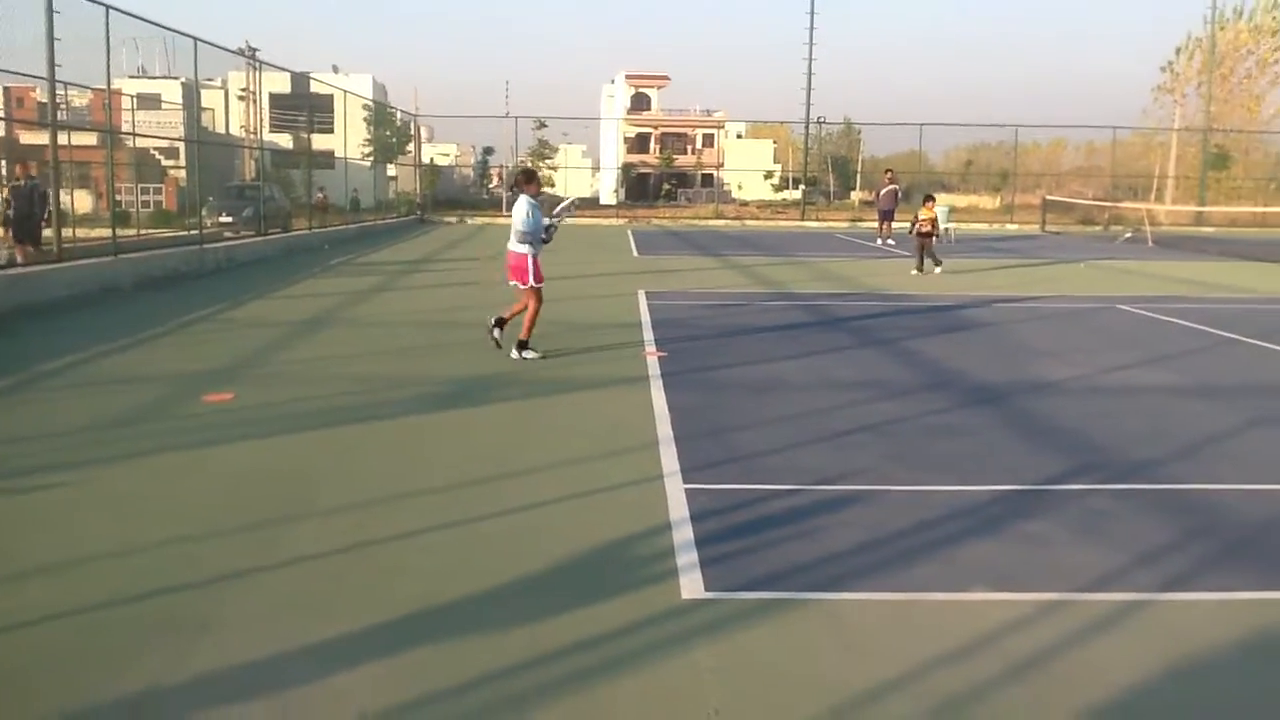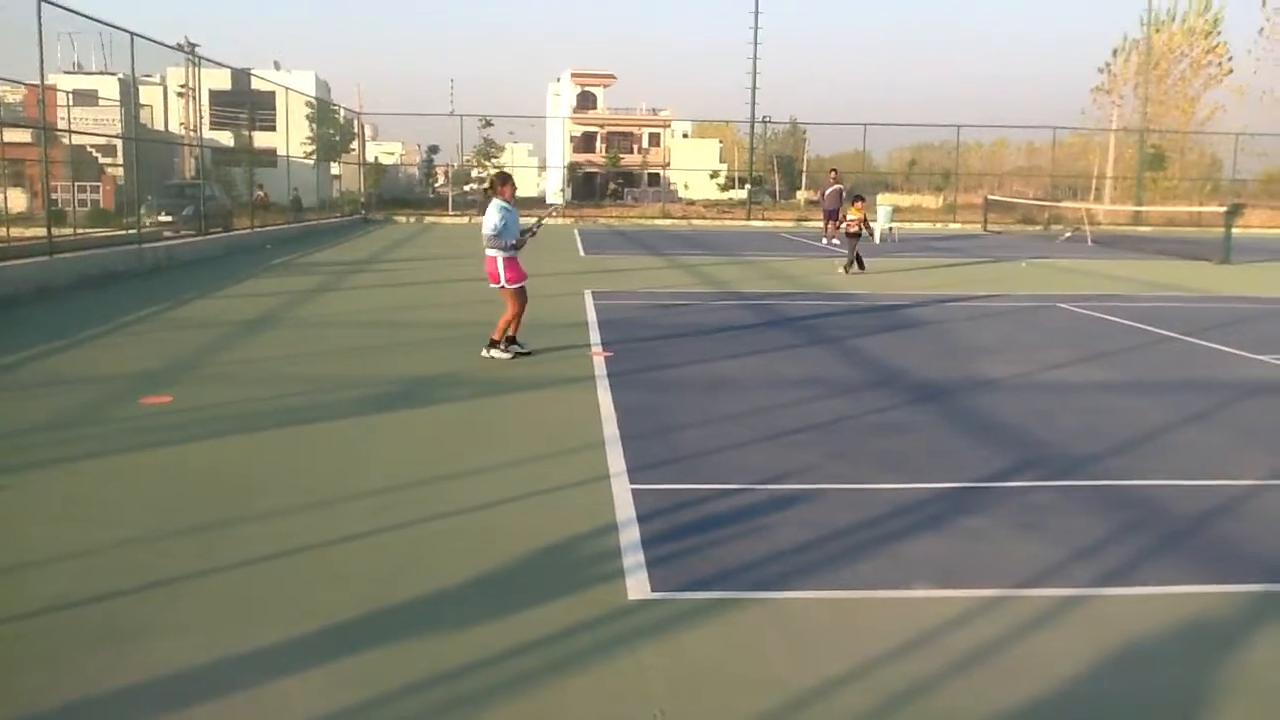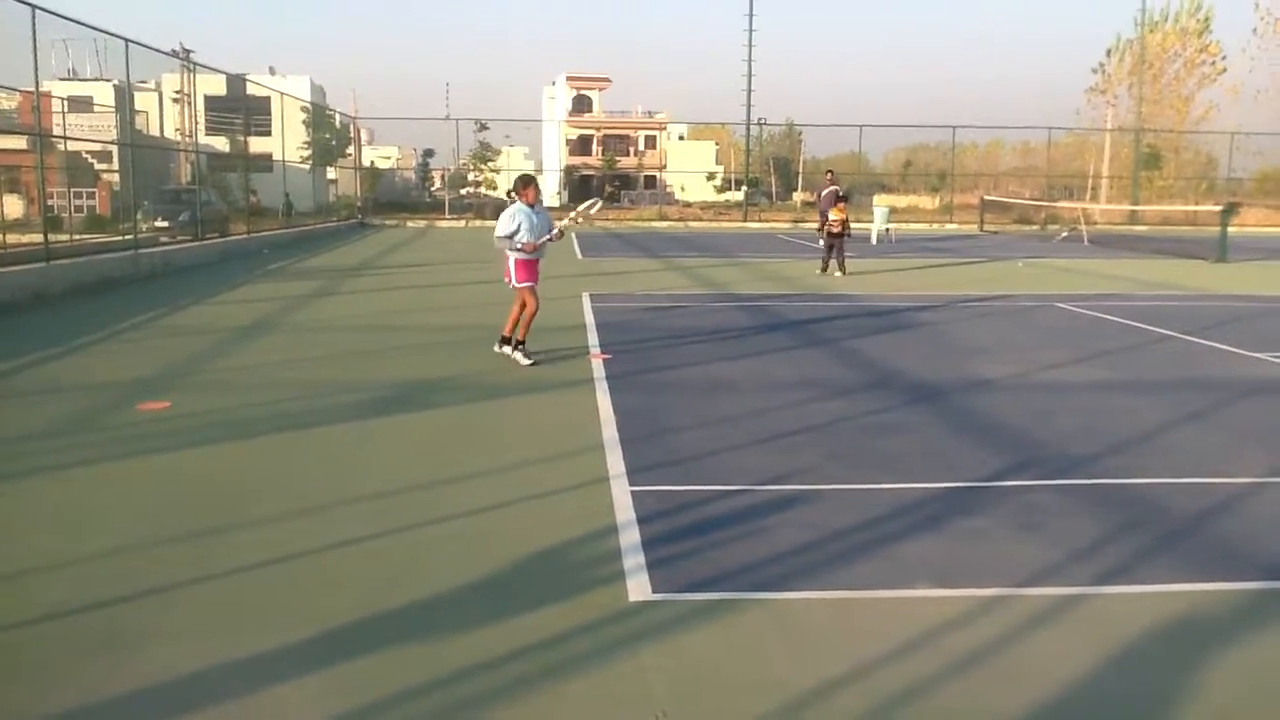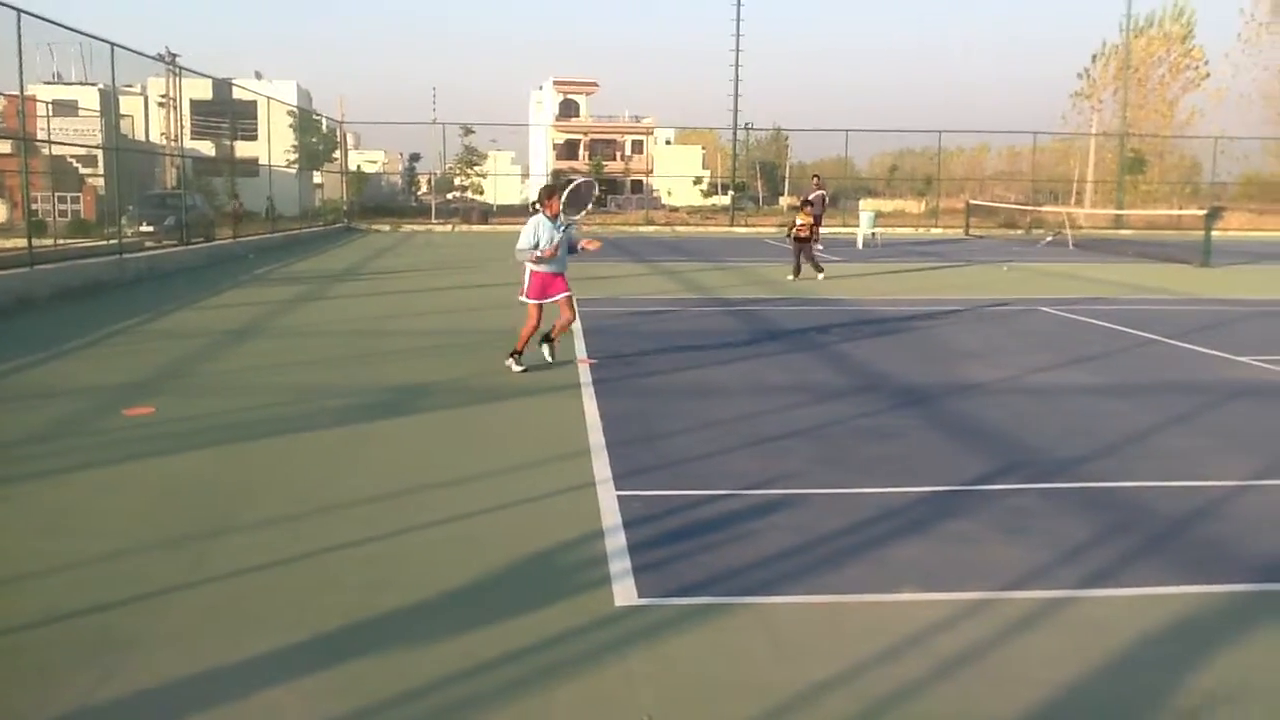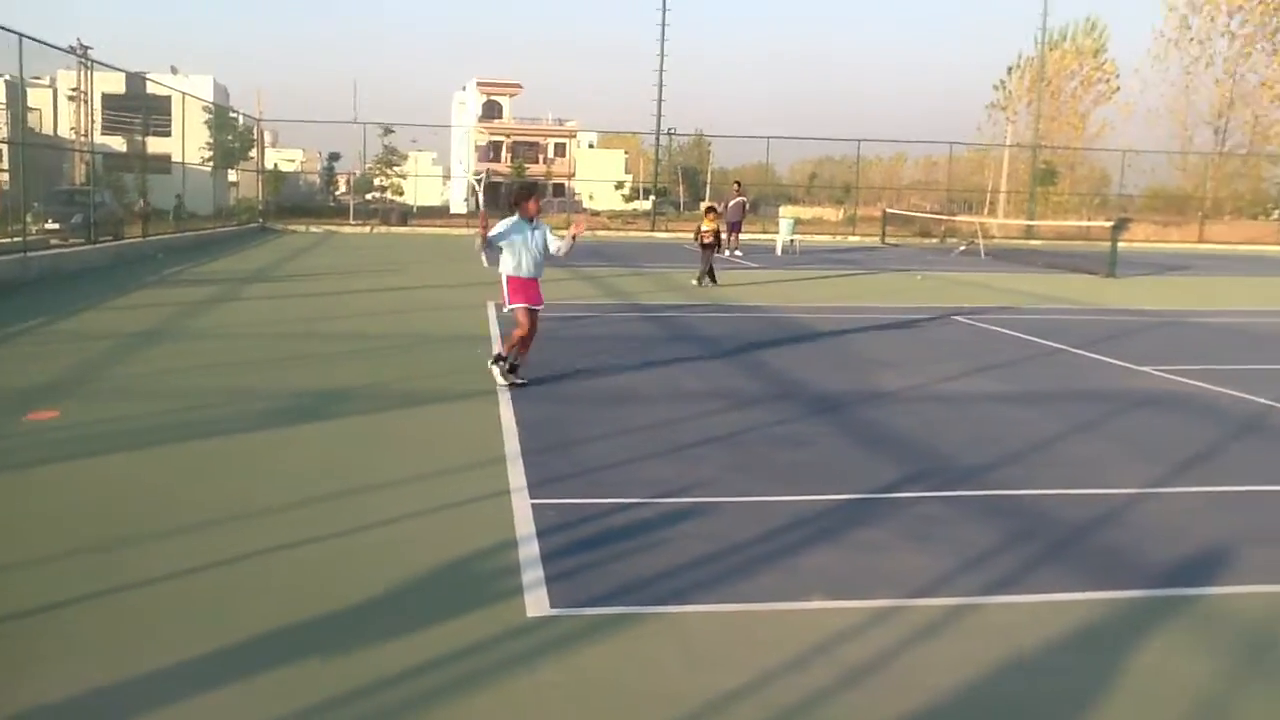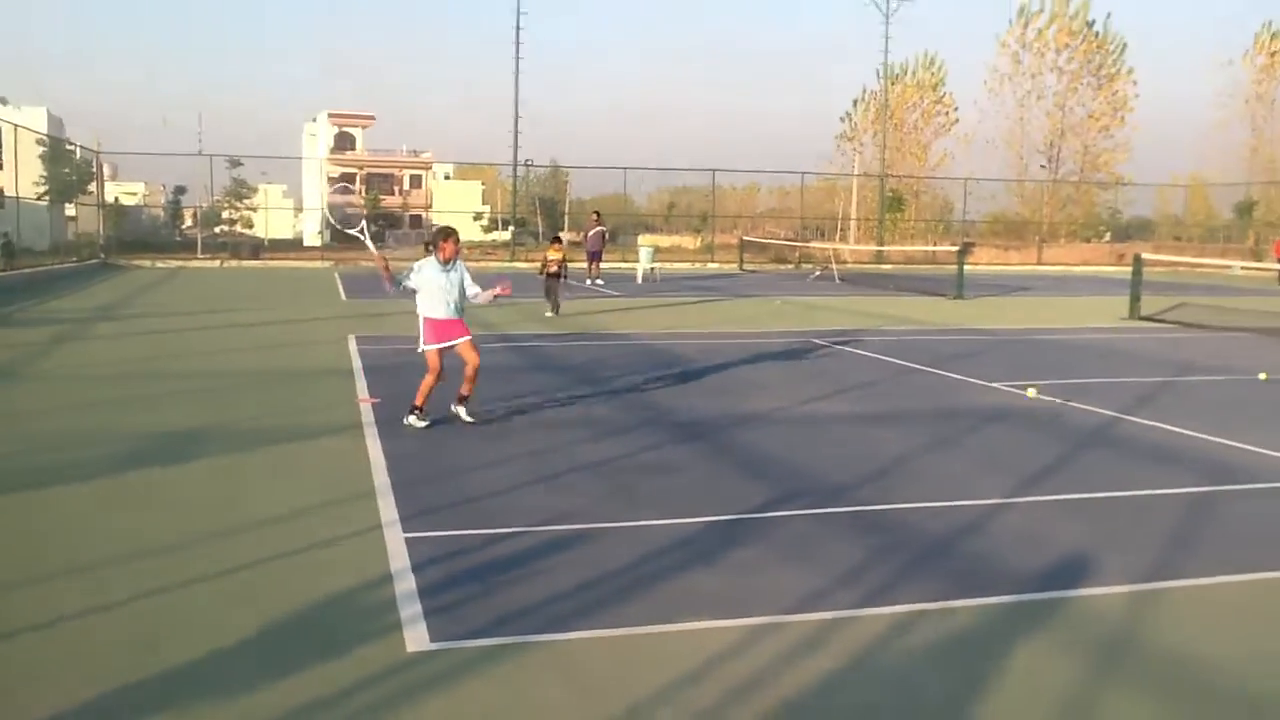
dt=0.3s
person 1, frame 1
left shoulder: (530, 204)
right shoulder: (524, 207)
right elbow: (519, 236)
left wrist: (544, 229)
right wrist: (541, 238)
left hip: (520, 257)
right hip: (523, 258)
left knee: (529, 301)
right knee: (536, 302)
left ankle: (498, 322)
right ankle: (521, 347)
person 1, frame 2
left shoulder: (507, 208)
right shoulder: (496, 210)
right elbow: (488, 240)
left wrist: (524, 233)
right wrist: (513, 244)
left hip: (508, 260)
right hip: (500, 261)
left knee: (522, 301)
right knee: (514, 307)
left ankle: (510, 341)
right ankle: (492, 346)
person 1, frame 3
left shoulder: (540, 211)
right shoulder: (512, 213)
left elbow: (549, 232)
right elbow: (499, 239)
left wrist: (556, 233)
right wrist: (522, 246)
left hip: (533, 262)
right hip: (518, 263)
left knee: (521, 304)
right knee: (533, 305)
left ankle: (505, 342)
right ankle: (519, 345)
person 1, frame 4
left shoulder: (563, 222)
right shoulder: (534, 224)
left elbow: (569, 246)
right elbow: (520, 253)
left wrist: (582, 244)
right wrist: (542, 255)
left hip: (557, 276)
right hip: (537, 276)
left knee: (569, 317)
right knee: (533, 322)
left ankle: (548, 339)
right ankle: (515, 356)
person 1, frame 5
left shoulder: (541, 227)
right shoulder: (507, 226)
left elbow: (558, 250)
right elbow: (484, 246)
left wrist: (571, 236)
right wrist: (482, 234)
left hip: (532, 282)
right hip: (513, 281)
left knee: (531, 330)
right knee: (524, 328)
left ankle: (510, 370)
right ankle: (498, 359)
person 1, frame 6
left shoulder: (460, 268)
right shoulder: (421, 268)
left elbow: (475, 296)
right elbow: (398, 286)
left wrist: (494, 292)
right wrist: (386, 273)
left hip: (454, 323)
right hip: (431, 323)
left knee: (474, 361)
right knee: (435, 369)
left ankle: (460, 402)
right ankle: (415, 412)
